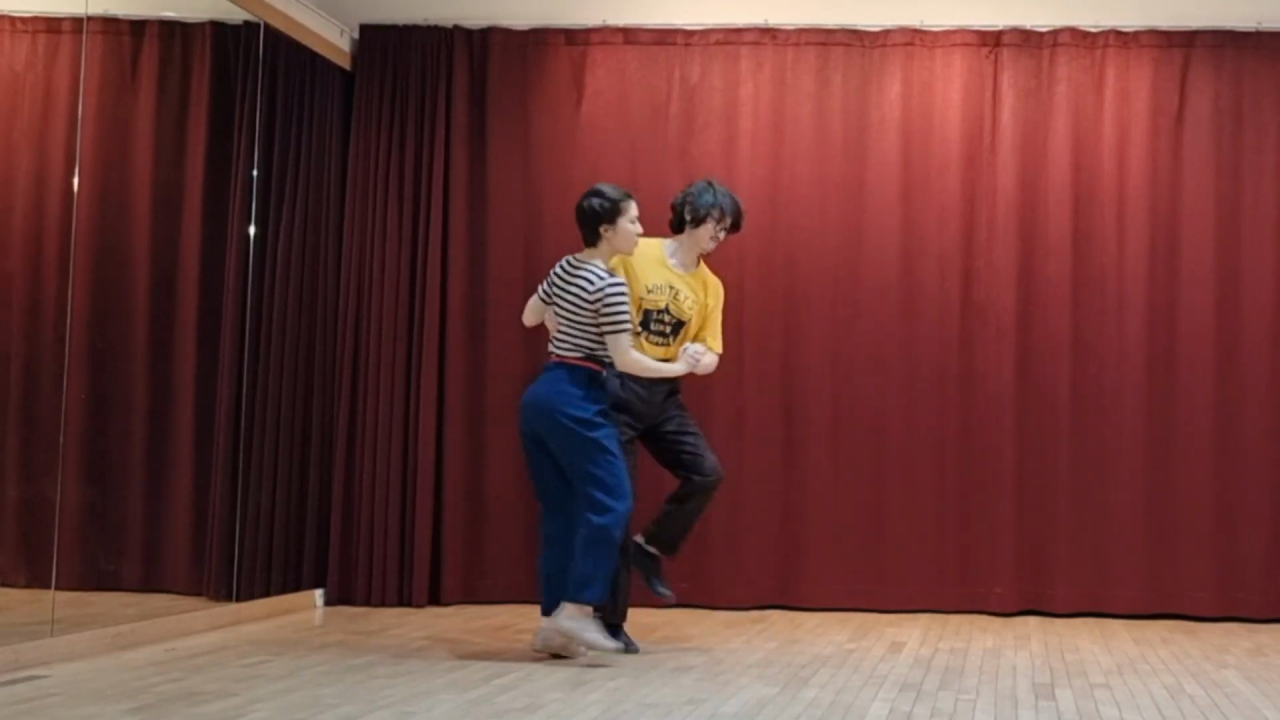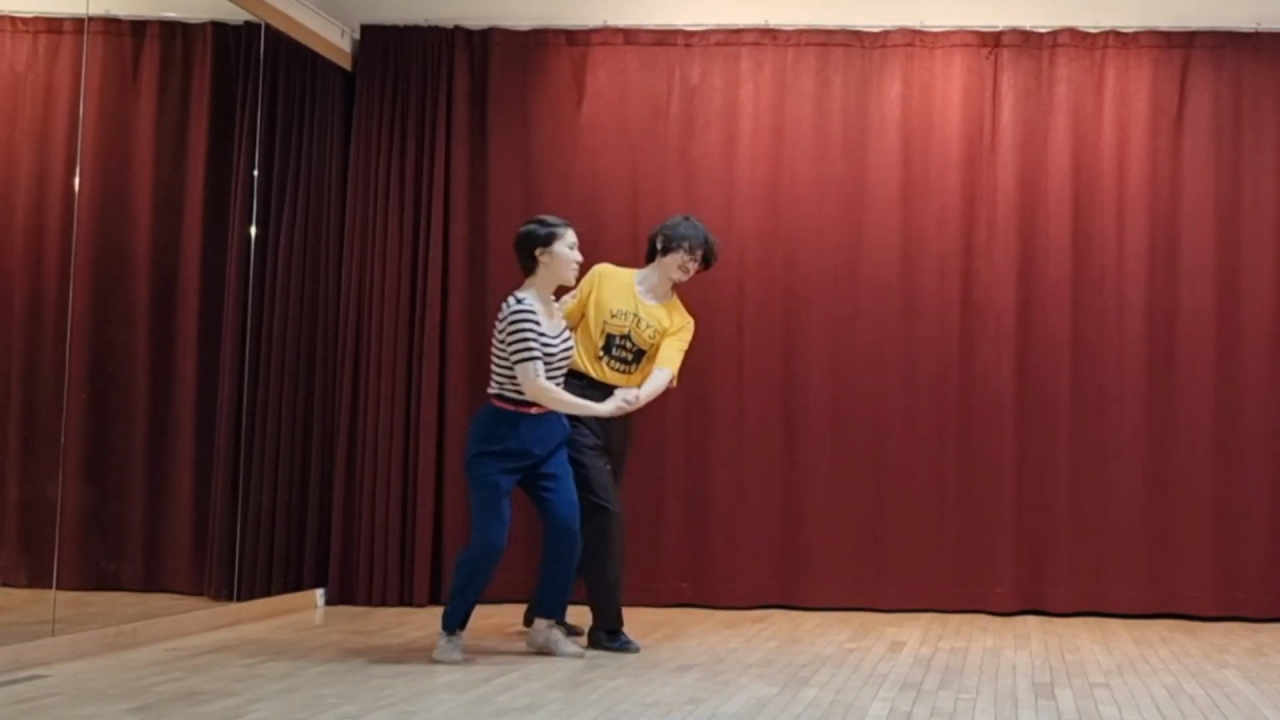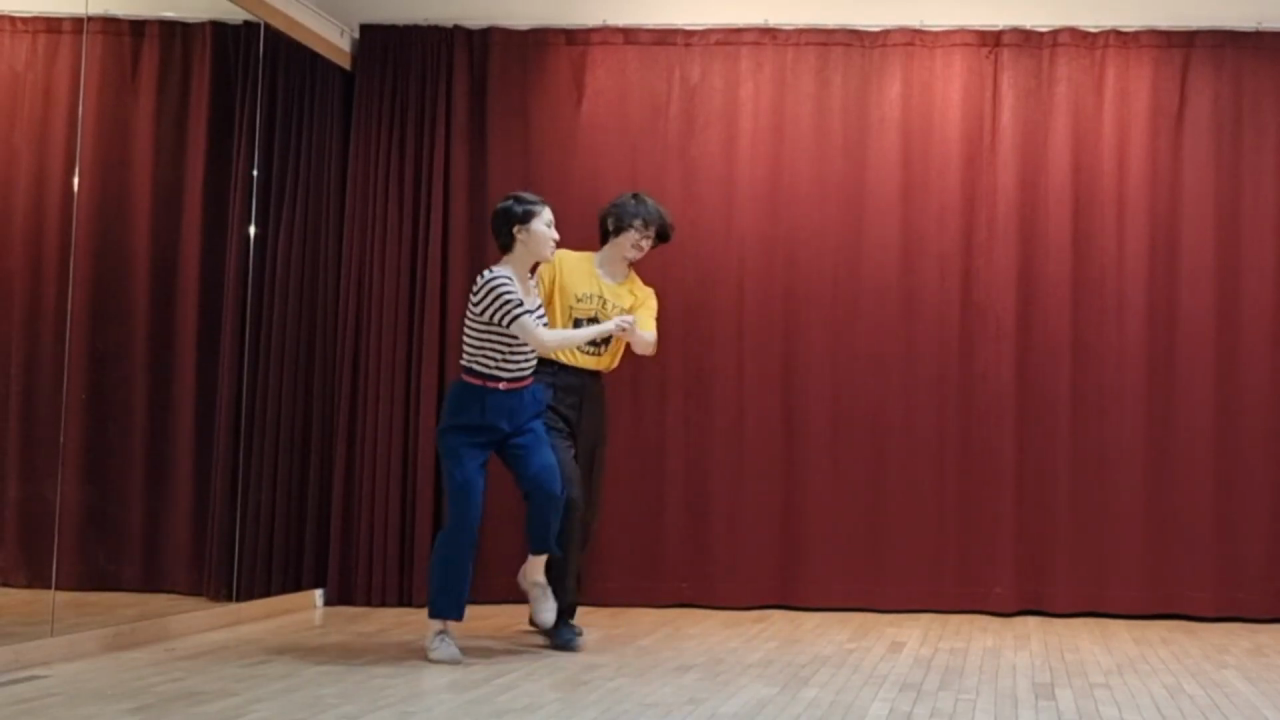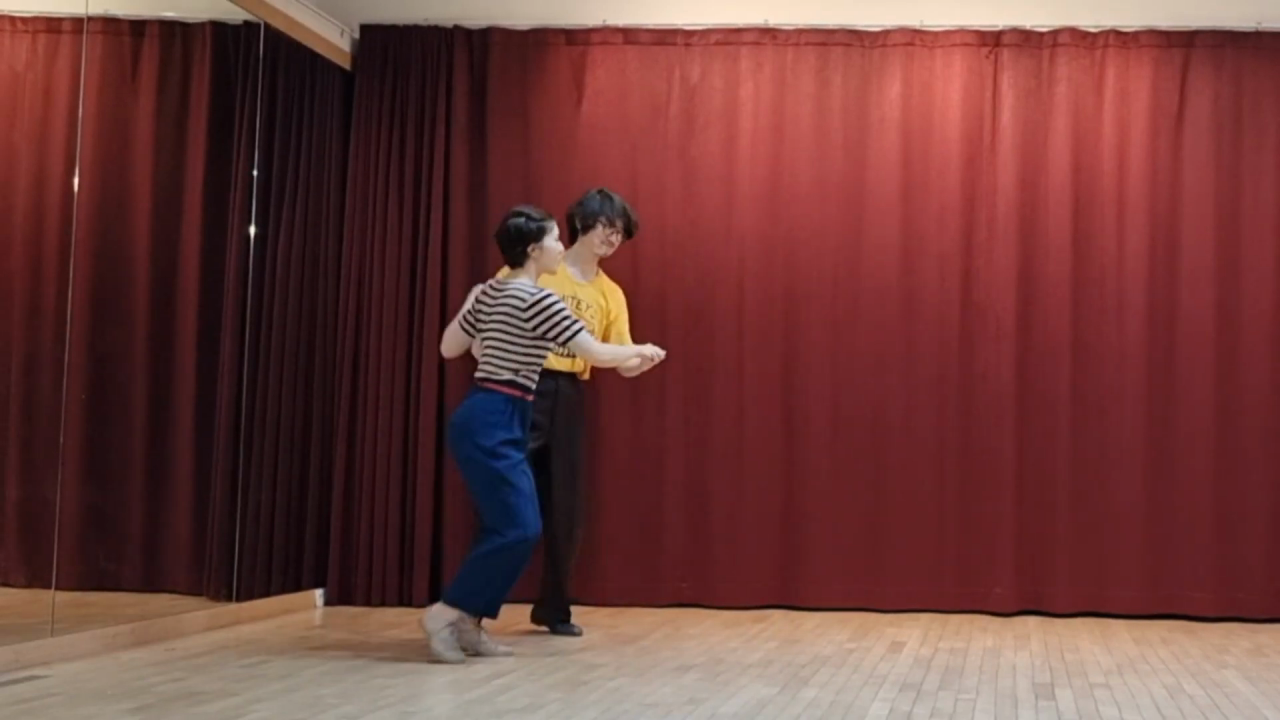
dt=0.3s
person 1, frame 1
left shoulder: (563, 267)
right shoulder: (610, 286)
left elbow: (530, 317)
right elbow: (625, 360)
right wrist: (680, 365)
left hip: (541, 395)
right hip: (573, 399)
left knee: (558, 512)
right knee: (610, 501)
left ankle: (553, 625)
right ankle: (574, 610)
person 1, frame 2
left shoulder: (554, 308)
right shoulder: (519, 312)
right elbow: (536, 389)
right wrist: (603, 407)
left hip: (545, 433)
right hip: (498, 435)
left knee: (566, 526)
right knee: (490, 539)
left ankle: (545, 625)
right ankle: (450, 630)
person 1, frame 3
left shoulder: (529, 284)
right shoulder: (493, 284)
right elbow: (541, 340)
right wrist: (605, 327)
left hip: (522, 405)
right hip: (472, 411)
left knee: (547, 486)
right knee: (463, 517)
left ankle: (534, 570)
right ankle: (440, 627)
person 1, frame 4
left shoulder: (487, 293)
right shoulder: (540, 301)
left elbow: (449, 348)
right elbow: (603, 357)
right wrist: (642, 352)
left hip: (479, 416)
right hip: (492, 422)
left knee: (506, 528)
right knee: (518, 529)
left ankle: (468, 624)
right ankle: (444, 614)
person 2, frame 1
left shoulder: (711, 286)
right shoulder: (633, 253)
left elbow: (710, 356)
left wrist: (701, 358)
right wrist: (555, 314)
left hip: (665, 391)
right hip: (617, 385)
left knee: (705, 472)
left ankle: (648, 546)
right ankle: (610, 621)
person 2, frame 2
left shoulder: (680, 321)
right shoulder: (603, 277)
left elbow: (666, 375)
left wrist: (638, 396)
left hip: (615, 412)
right hip: (572, 401)
left knee: (586, 512)
right knee: (603, 509)
right ankle: (607, 625)
person 2, frame 3
left shoulder: (642, 296)
right shoulder: (563, 264)
left elbow: (649, 344)
left wrist: (629, 331)
left hip: (590, 395)
right hip: (547, 386)
left knee: (582, 505)
right knee: (565, 494)
left ankle: (551, 607)
right ankle: (558, 611)
person 2, frame 4
left shoulder: (611, 294)
left elbow: (621, 361)
left wrist: (644, 360)
left hip: (570, 400)
left knee: (564, 514)
left ankle: (552, 609)
